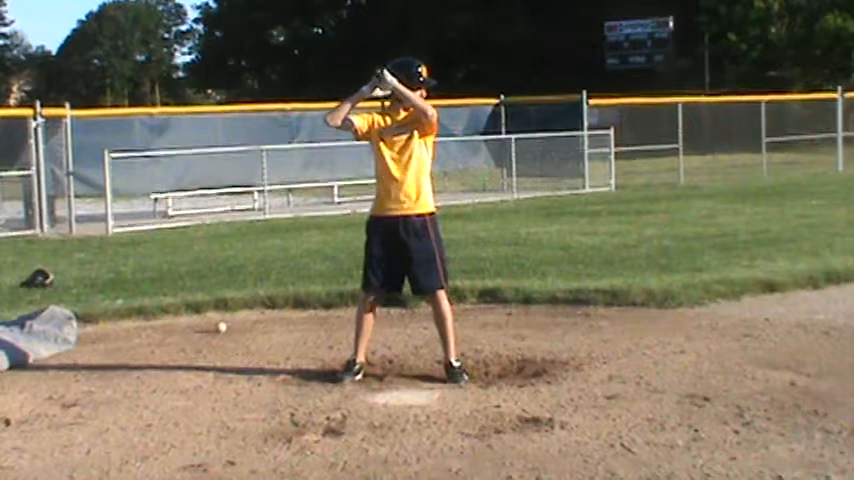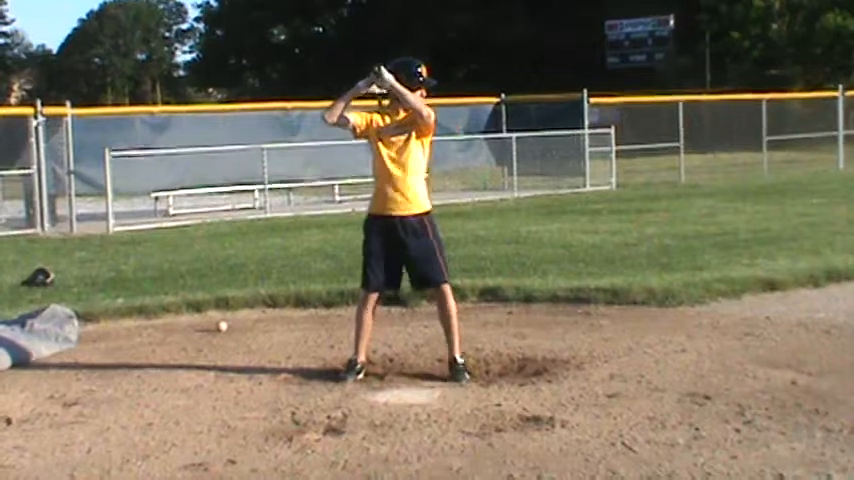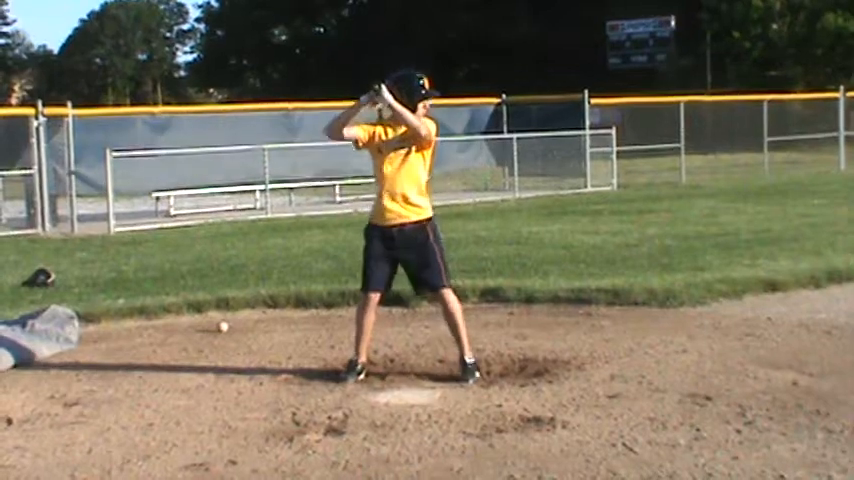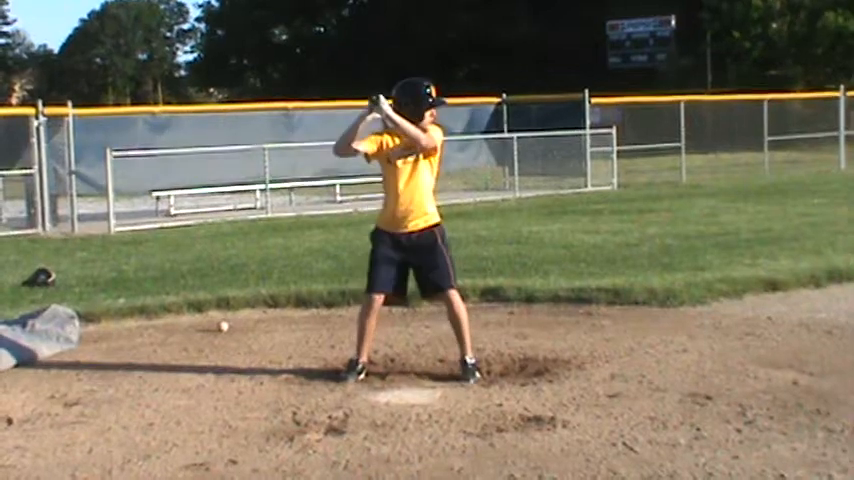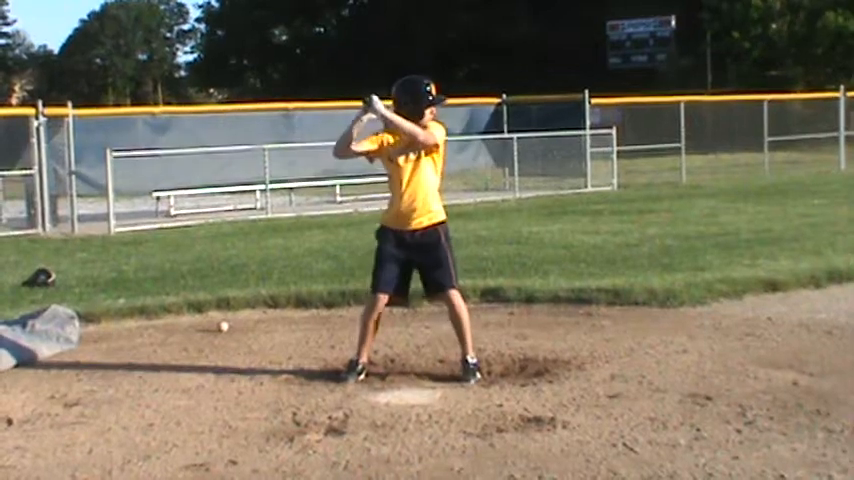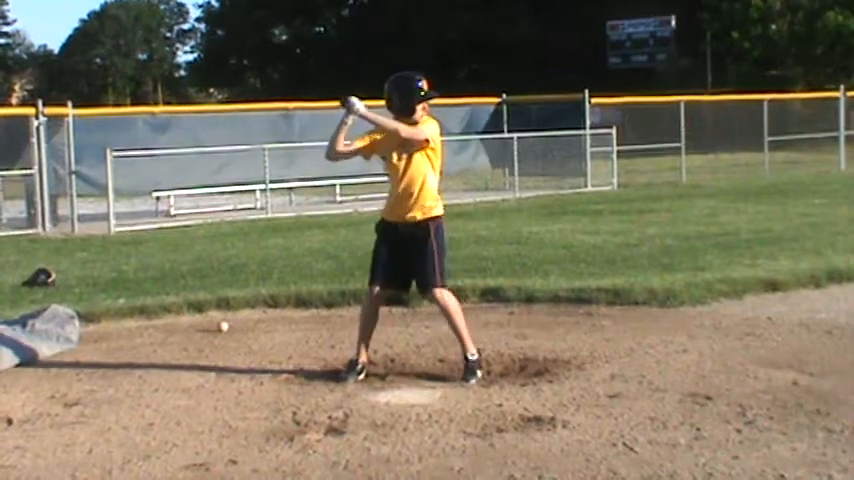
dt=0.2s
person 1, frame 1
left shoulder: (424, 119)
right shoulder: (375, 121)
left elbow: (429, 113)
right elbow: (332, 120)
left wrist: (395, 85)
right wrist: (363, 93)
left hip: (420, 217)
right hip: (383, 219)
left knee: (436, 292)
right knee: (371, 295)
left ankle: (452, 361)
right ankle: (357, 360)
person 1, frame 2
left shoulder: (423, 119)
right shoulder: (373, 119)
left elbow: (425, 114)
right elbow: (330, 117)
left wrist: (392, 82)
right wrist: (359, 88)
left hip: (416, 217)
right hip: (381, 218)
left knee: (441, 288)
right knee: (370, 293)
left ankle: (456, 359)
right ankle: (358, 360)
person 1, frame 3
left shoulder: (426, 128)
right shoulder: (376, 131)
left elbow: (421, 132)
right elbow: (332, 132)
left wrist: (391, 102)
right wrist: (361, 104)
left hip: (418, 224)
right hip: (382, 227)
left knee: (443, 292)
right knee: (370, 296)
left ankle: (467, 358)
right ankle: (359, 360)
person 1, frame 4
left shoulder: (433, 133)
right shoulder: (383, 140)
left elbow: (423, 141)
right elbow: (341, 150)
left wrist: (390, 114)
right wrist: (365, 116)
left hip: (427, 229)
right hip: (389, 232)
left knee: (449, 294)
right knee: (374, 299)
left ankle: (468, 359)
right ankle: (360, 361)
person 1, frame 5
left shoulder: (436, 131)
right shoulder: (384, 138)
left elbow: (421, 137)
right elbow: (341, 152)
left wrist: (384, 113)
right wrist: (361, 117)
left hip: (431, 227)
right hip: (394, 230)
left knee: (451, 294)
right knee: (379, 298)
left ankle: (469, 359)
right ankle: (360, 361)
person 1, frame 6
left shoulder: (430, 127)
right shoulder: (379, 136)
left elbow: (405, 133)
right elbow: (333, 153)
left wrist: (365, 113)
right wrist: (348, 117)
left hip: (426, 221)
right hip: (393, 223)
left knee: (437, 291)
right knee: (375, 292)
left ankle: (471, 355)
right ankle: (359, 360)
